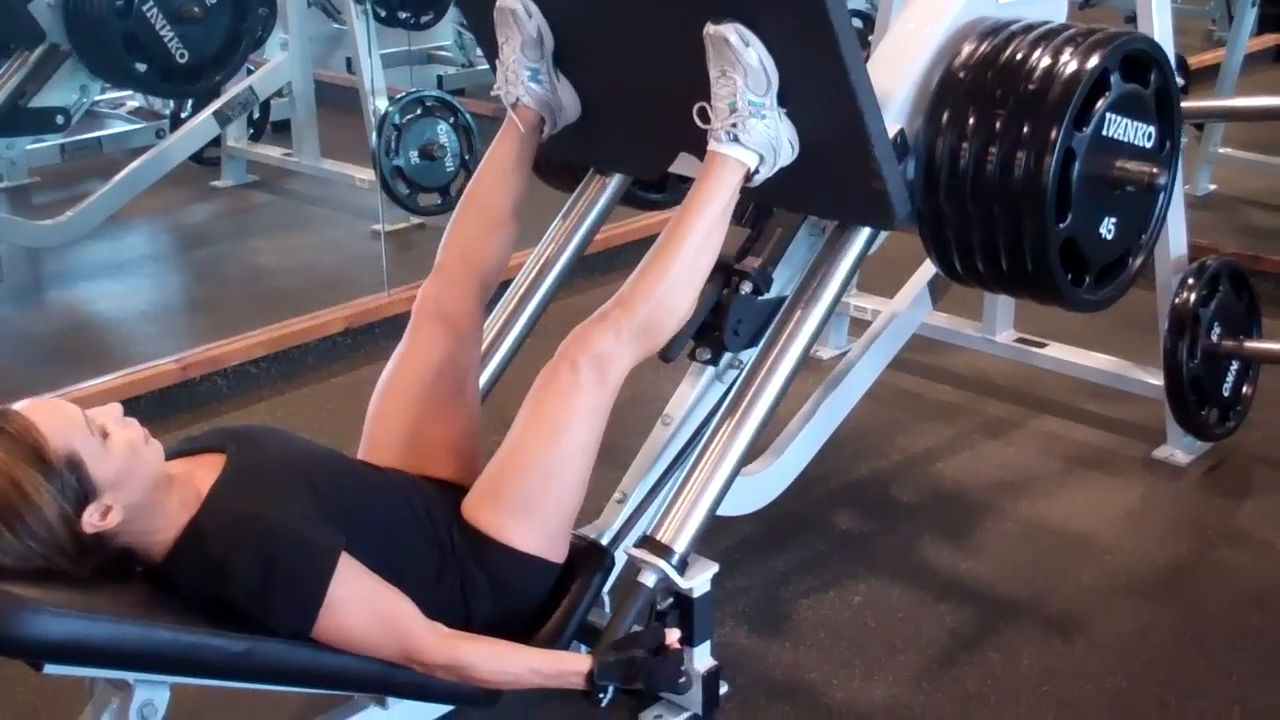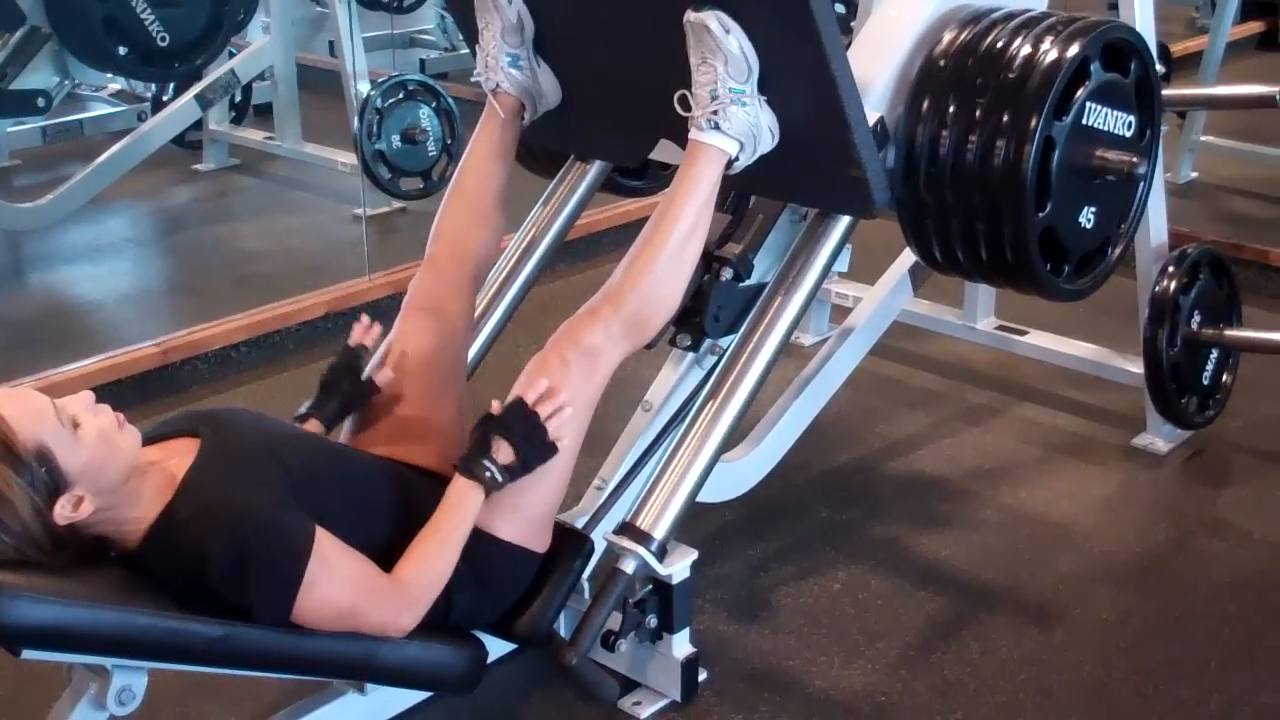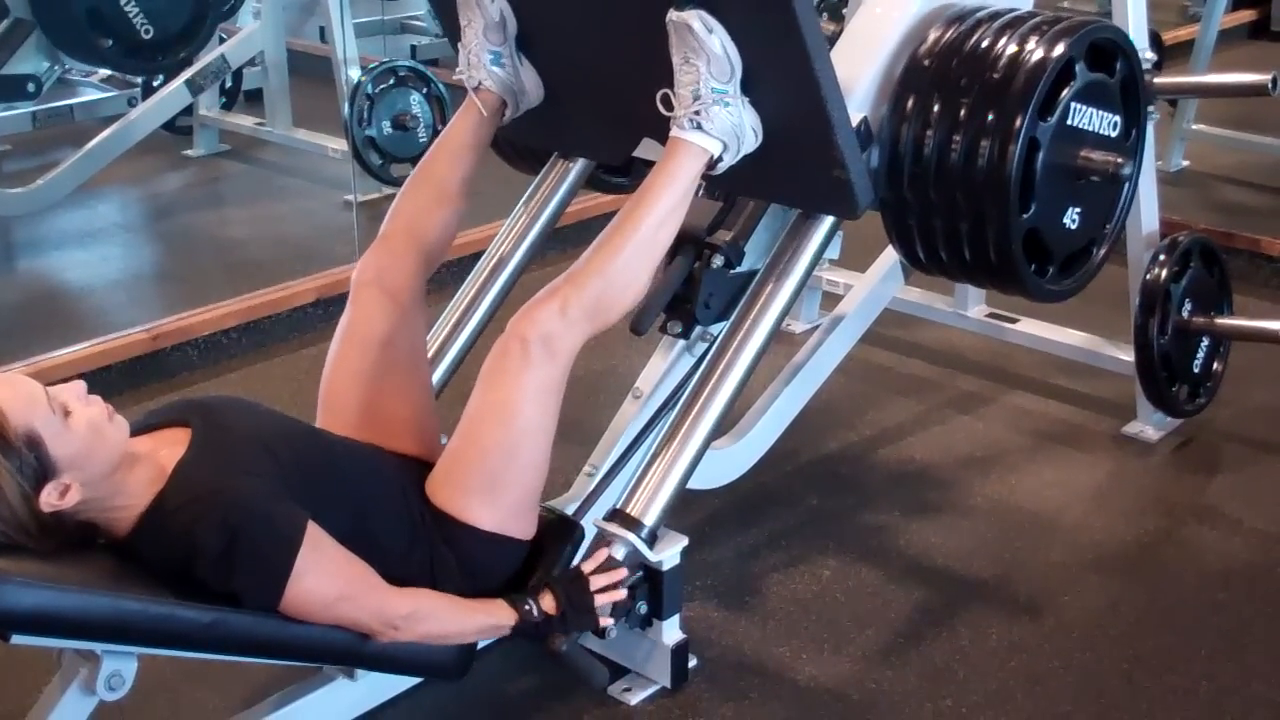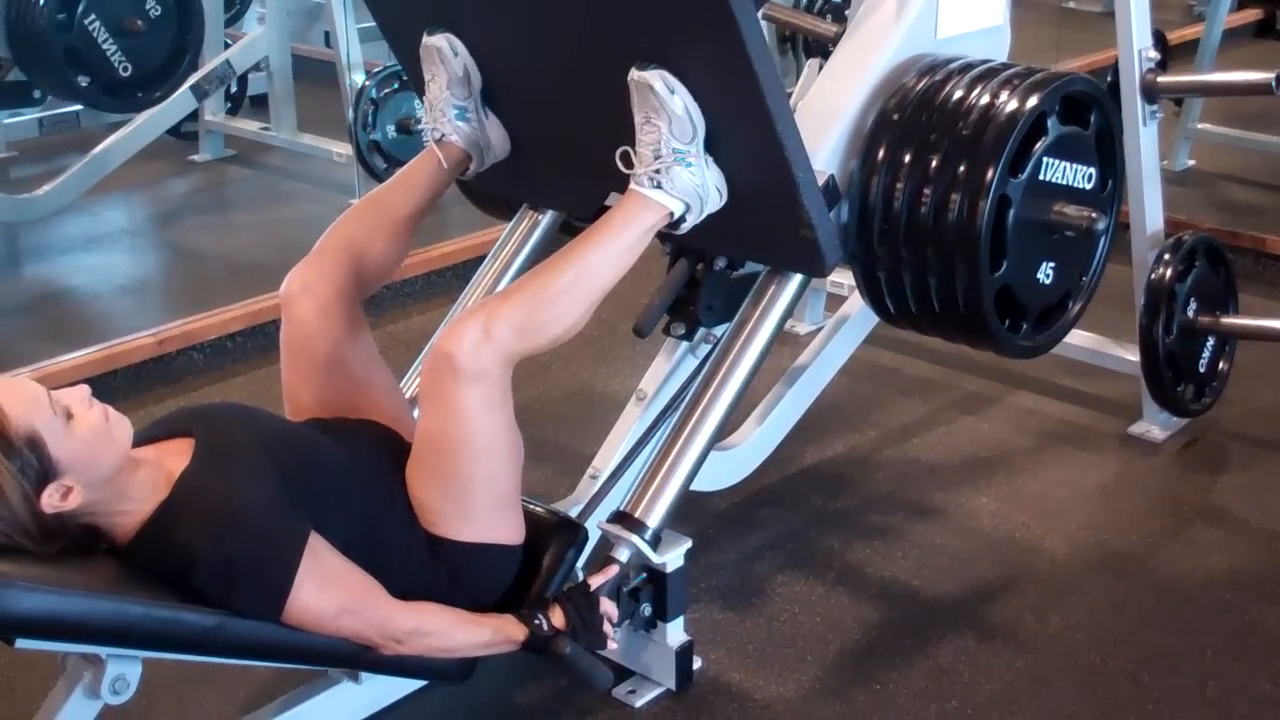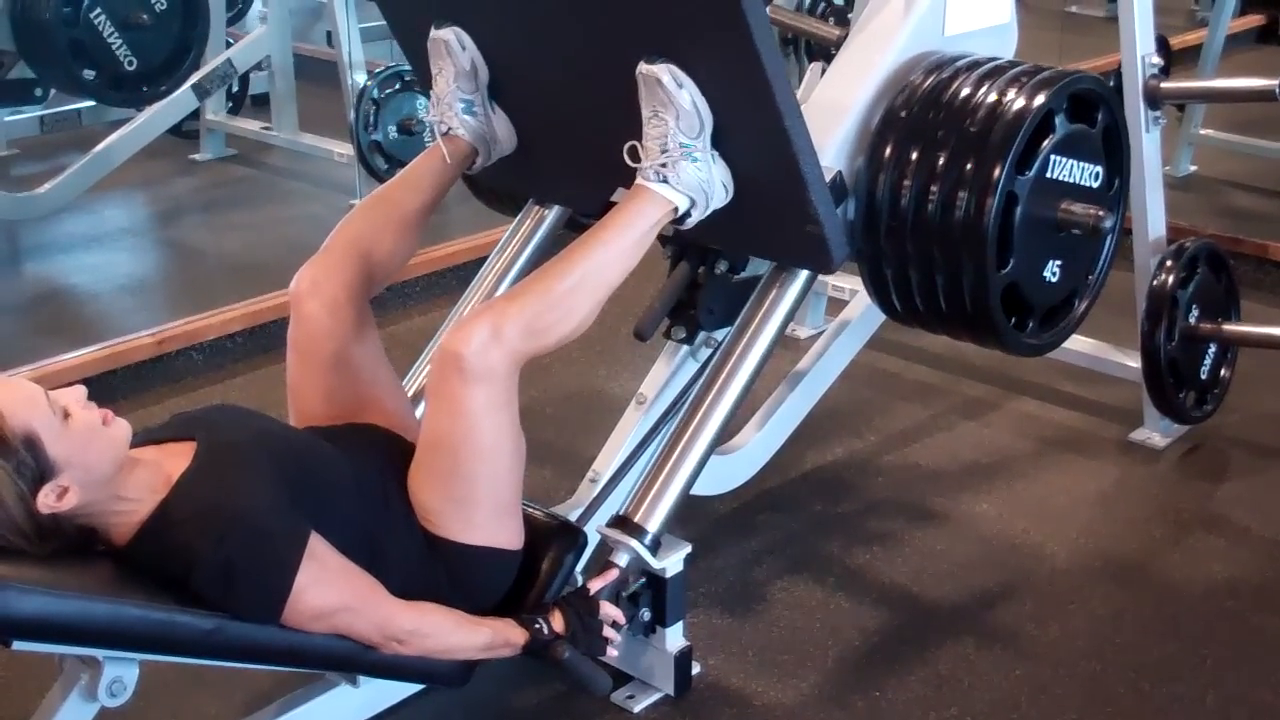
dt=1s
person 1, frame 1
left shoulder: (166, 490)
right shoulder: (256, 544)
right elbow: (434, 654)
right wrist: (607, 671)
left hip: (416, 505)
right hip: (480, 570)
left knee: (449, 302)
right knee: (598, 349)
left ankle: (529, 109)
right ankle: (737, 150)
person 1, frame 2
left shoulder: (147, 460)
right shoulder: (224, 531)
right elbow: (394, 608)
left wrist: (326, 411)
right wrist: (485, 474)
left hip: (395, 495)
right hip: (460, 567)
left knee: (441, 289)
right knee: (588, 341)
left ankle: (510, 93)
right ankle: (719, 134)
person 1, frame 3
left shoulder: (133, 457)
right shoulder: (220, 519)
right elbow: (388, 618)
right wrist: (541, 611)
left hip: (382, 481)
right hip: (449, 550)
left knee: (386, 275)
right knee: (545, 327)
left ankle: (491, 95)
right ankle: (699, 137)
person 1, frame 4
left shoulder: (135, 466)
right shoulder: (221, 530)
right elbow: (388, 629)
right wrist: (546, 627)
left hip: (372, 471)
right hip: (446, 559)
left knee: (314, 291)
right knee: (469, 347)
left ankle: (457, 143)
right ankle: (662, 194)
person 1, frame 5
left shoulder: (131, 469)
right shoulder: (220, 533)
right elbow: (390, 629)
right wrist: (549, 632)
left hip: (369, 469)
right hip: (441, 560)
left knee: (323, 288)
right knee: (476, 347)
left ankle: (462, 139)
right ankle: (666, 190)
